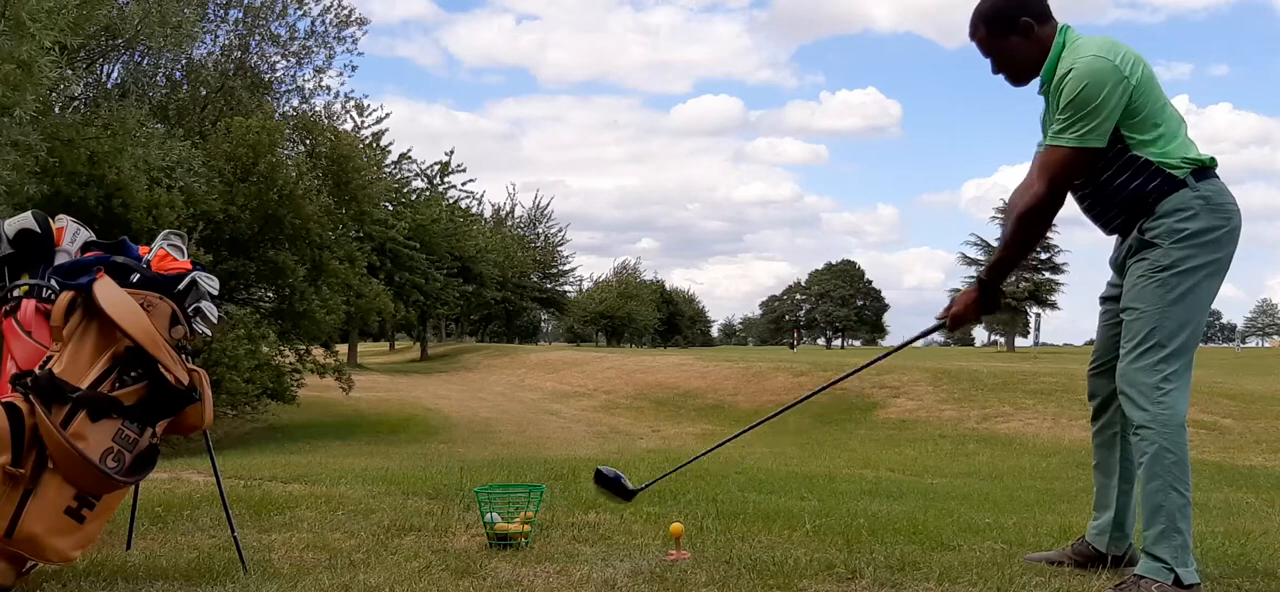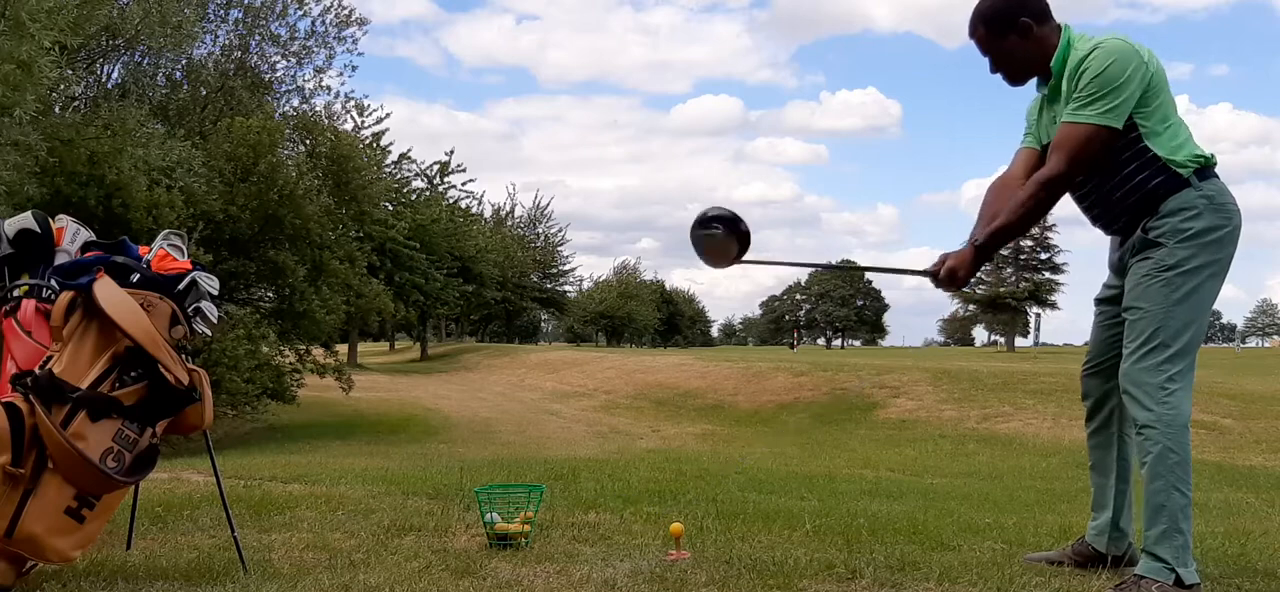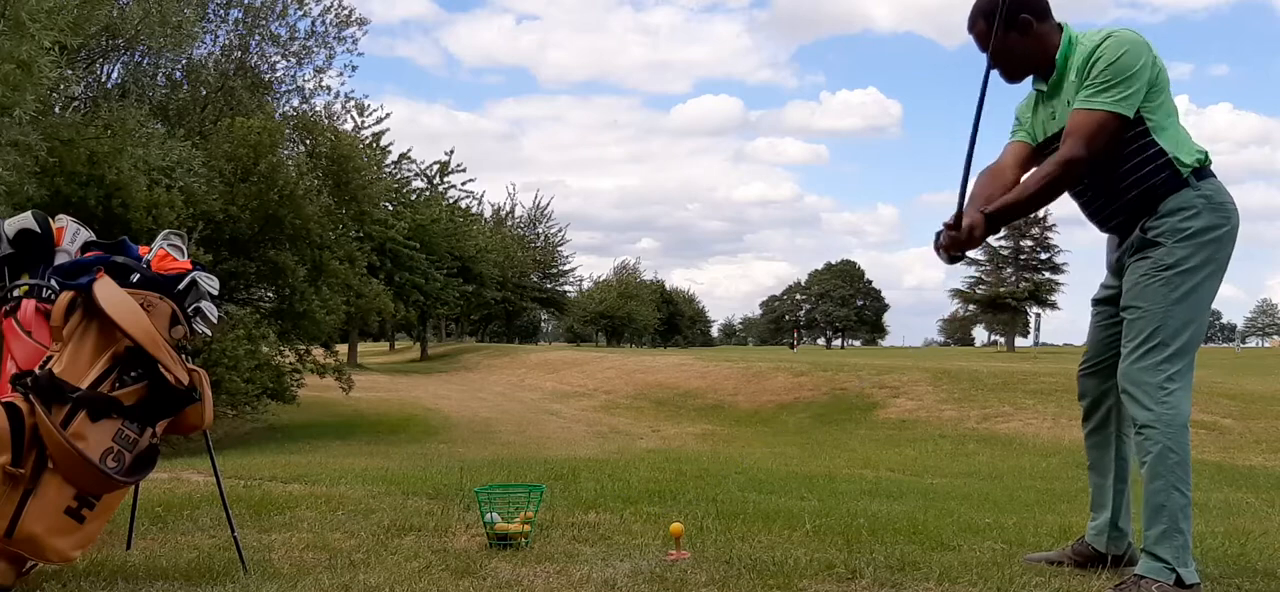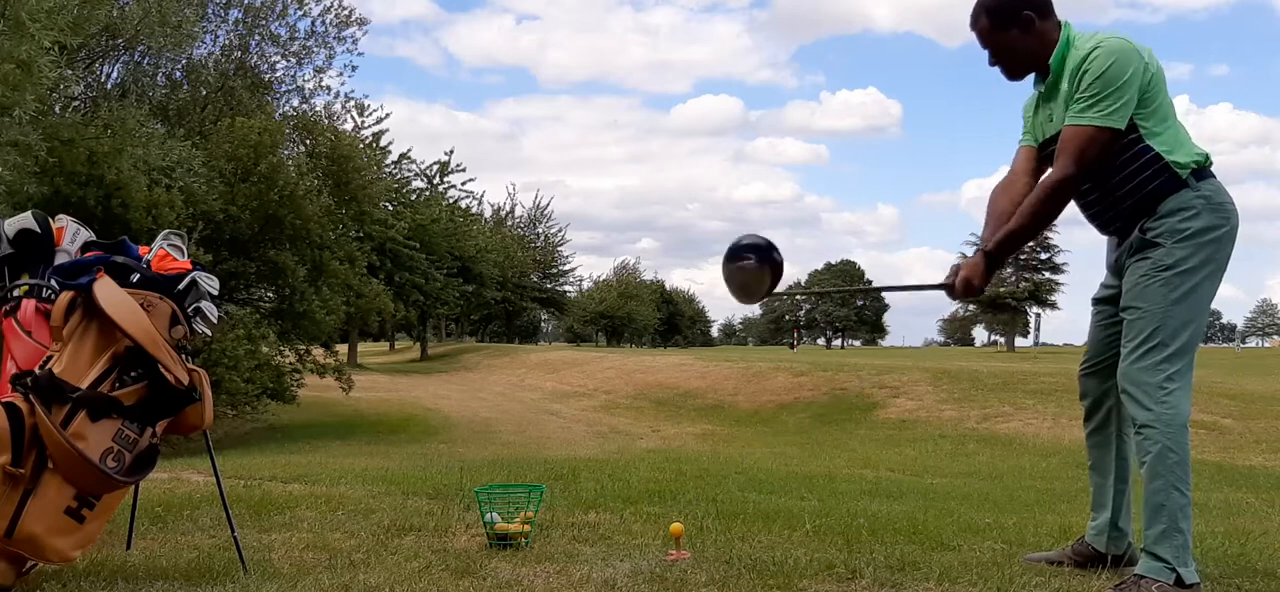
dt=0.2s
person 1, frame 1
left shoulder: (1090, 68)
right shoulder: (1063, 80)
left elbow: (1046, 198)
right elbow: (1030, 186)
left wrist: (985, 284)
right wrist: (995, 278)
left hip: (1185, 220)
right hip: (1147, 231)
left knee: (1146, 383)
right knee: (1109, 380)
right ankle: (1109, 539)
person 1, frame 2
left shoulder: (1105, 57)
right shoulder: (1049, 95)
left elbow: (1058, 176)
right elbow: (1014, 180)
left wrist: (978, 254)
right wrist: (973, 246)
left hip: (1186, 220)
right hip: (1139, 233)
left knee: (1148, 382)
right knee: (1103, 380)
right ankle: (1108, 539)
person 1, frame 3
left shoulder: (1115, 50)
right shoulder: (1038, 99)
left elbow: (1076, 158)
right elbow: (1003, 171)
left wrist: (989, 219)
right wrist: (967, 219)
left hip: (1184, 219)
right hip: (1133, 234)
left knee: (1149, 382)
right knee: (1099, 380)
right ankle: (1107, 540)
person 1, frame 4
left shoulder: (1107, 55)
right shoulder: (1041, 98)
left elbow: (1069, 174)
right elbow: (1018, 181)
left wrist: (992, 256)
right wrist: (983, 254)
left hip: (1183, 220)
right hip: (1134, 234)
left knee: (1148, 383)
right knee: (1100, 380)
right ankle: (1107, 539)
